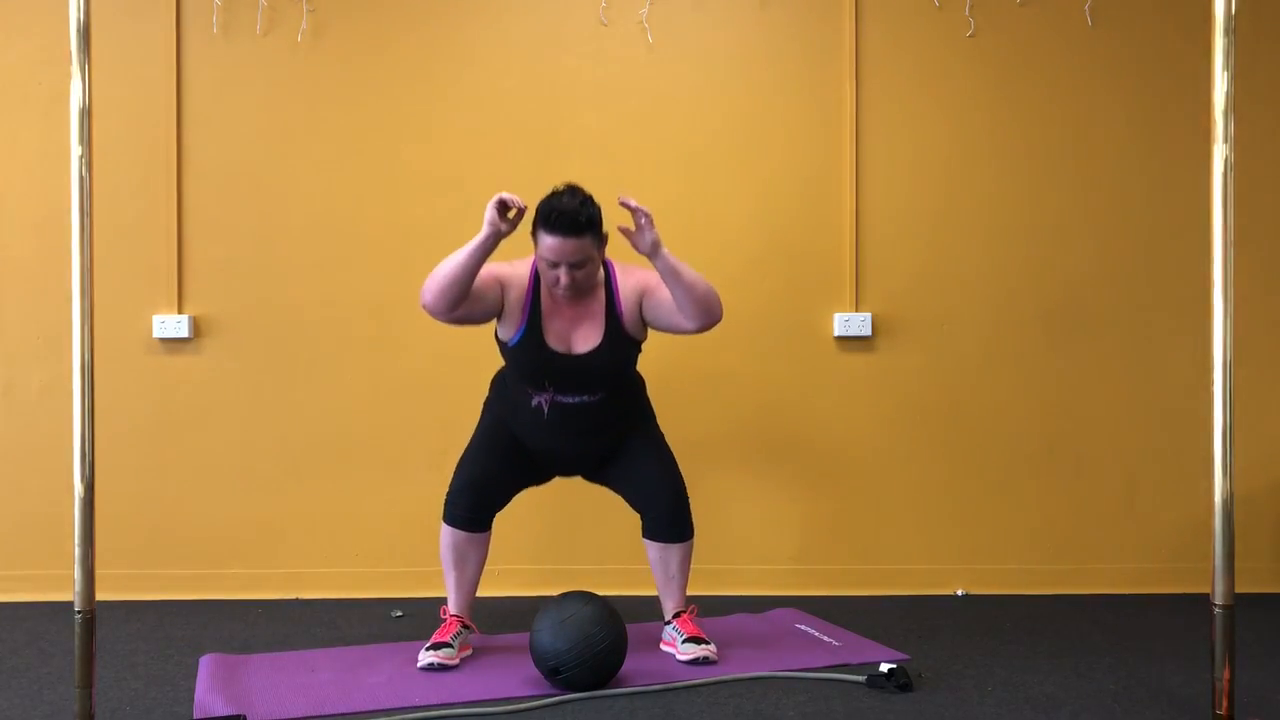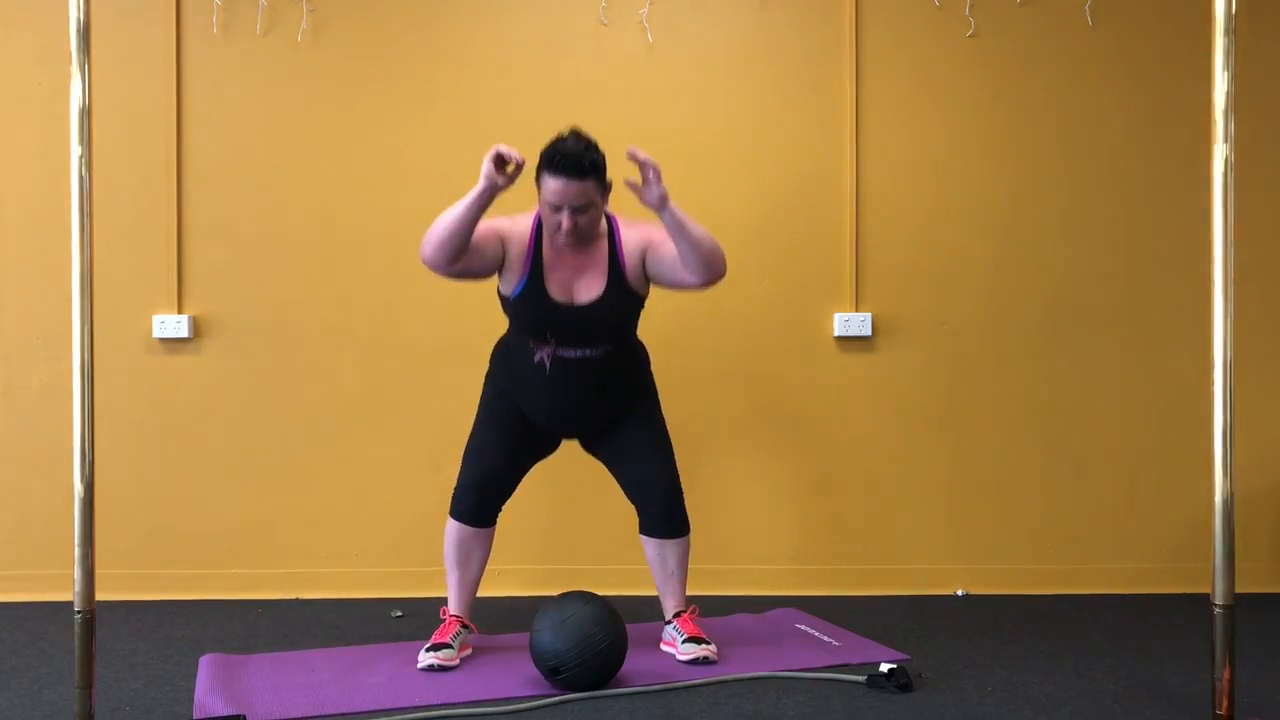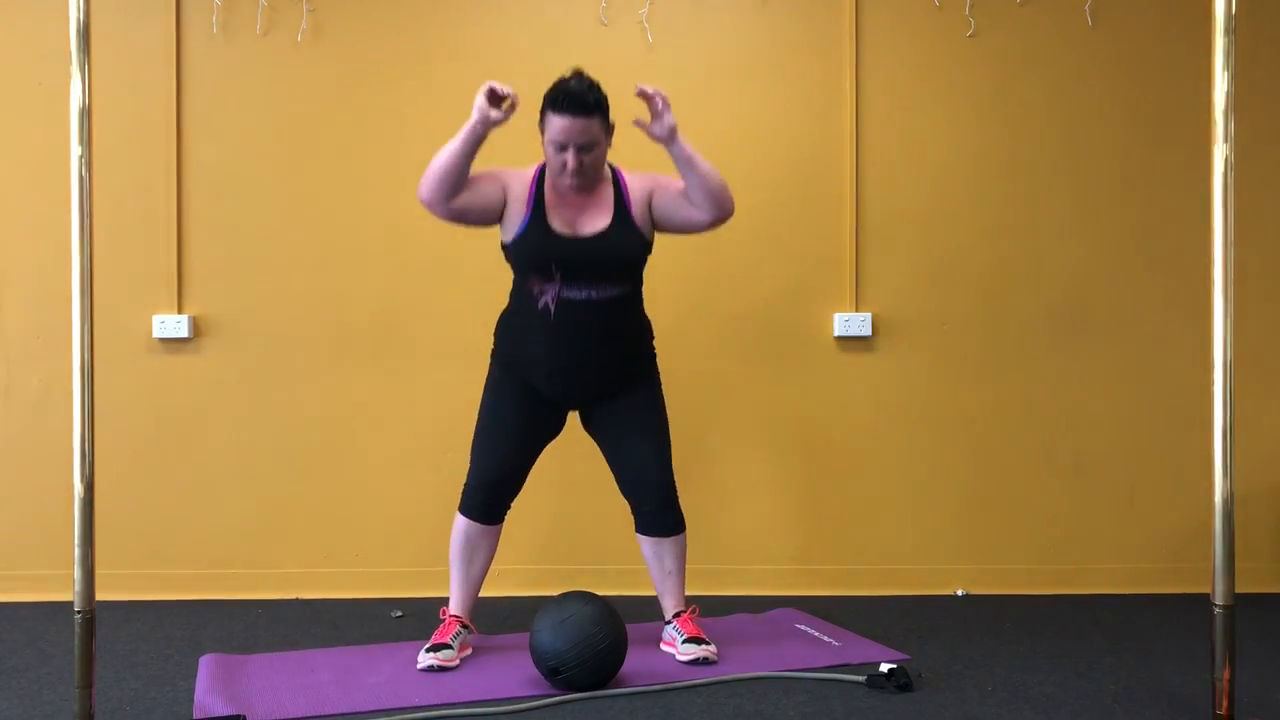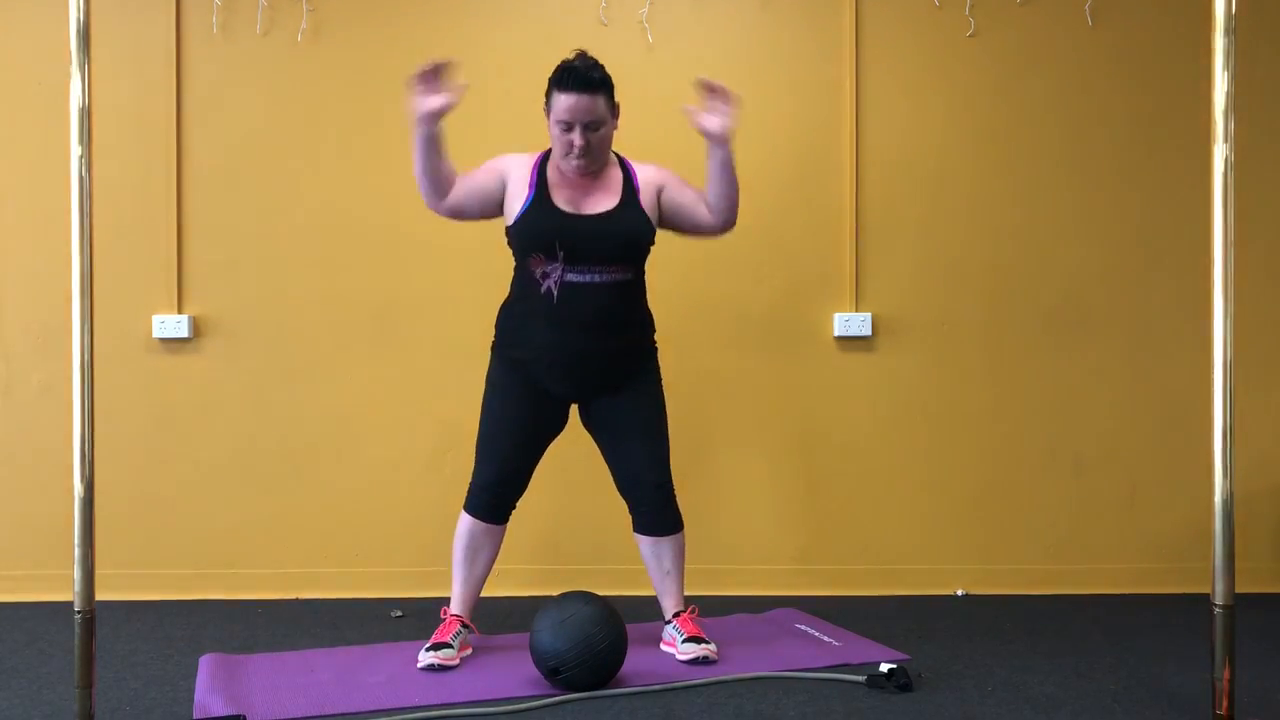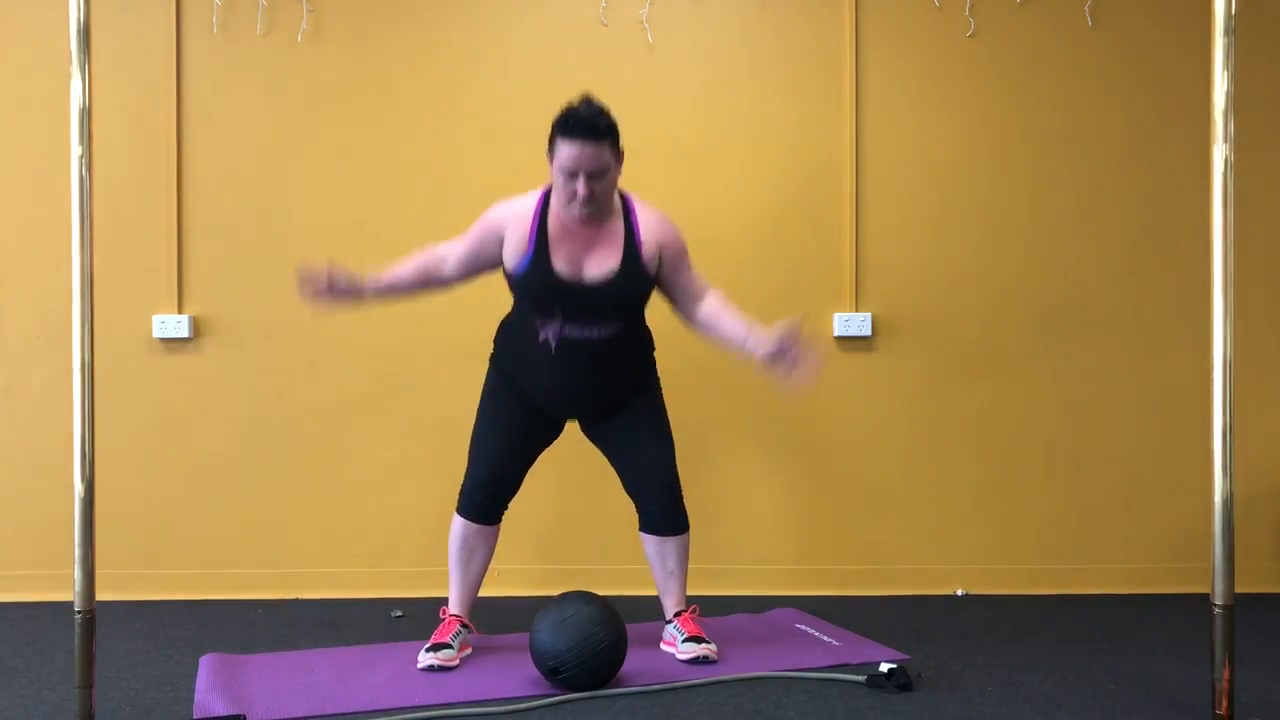
dt=0.2s
person 1, frame 1
left shoulder: (632, 289)
right shoulder: (510, 286)
left elbow: (704, 315)
right elbow: (435, 302)
left wrist: (657, 253)
right wrist: (487, 238)
left hip: (617, 432)
right hip: (520, 429)
left knee: (667, 498)
right knee: (467, 495)
left ankle: (678, 622)
right ankle: (455, 624)
person 1, frame 2
left shoulder: (635, 243)
right shoulder: (513, 239)
left elbow: (708, 271)
right elbow: (435, 257)
left wrist: (664, 207)
right wrist: (483, 192)
left hip: (619, 402)
right hip: (521, 398)
left knee: (661, 493)
right knee: (475, 490)
left ankle: (678, 621)
right ankle: (455, 623)
person 1, frame 3
left shoulder: (641, 193)
right shoulder: (514, 190)
left elbow: (715, 209)
right elbow: (434, 197)
left wrist: (673, 141)
right wrist: (477, 126)
left hip: (621, 378)
right hip: (526, 372)
left knee: (654, 489)
right knee: (486, 486)
left ankle: (678, 620)
right ankle: (456, 623)
person 1, frame 4
left shoulder: (648, 183)
right shoulder: (516, 175)
left elbow: (719, 217)
right elbow: (439, 196)
left wrist: (718, 143)
right wrist: (426, 123)
left hip: (623, 372)
right hip: (527, 365)
left knee: (650, 490)
right knee: (492, 486)
left ankle: (678, 620)
right ankle: (456, 622)
person 1, frame 5
left shoulder: (651, 228)
right shoulder: (516, 218)
left elbow: (697, 301)
right elbow: (449, 262)
left wrist: (757, 342)
right wrist: (365, 286)
left hip: (622, 391)
right hip: (524, 382)
left knee: (660, 491)
right knee: (484, 487)
left ankle: (678, 620)
right ankle: (455, 622)
